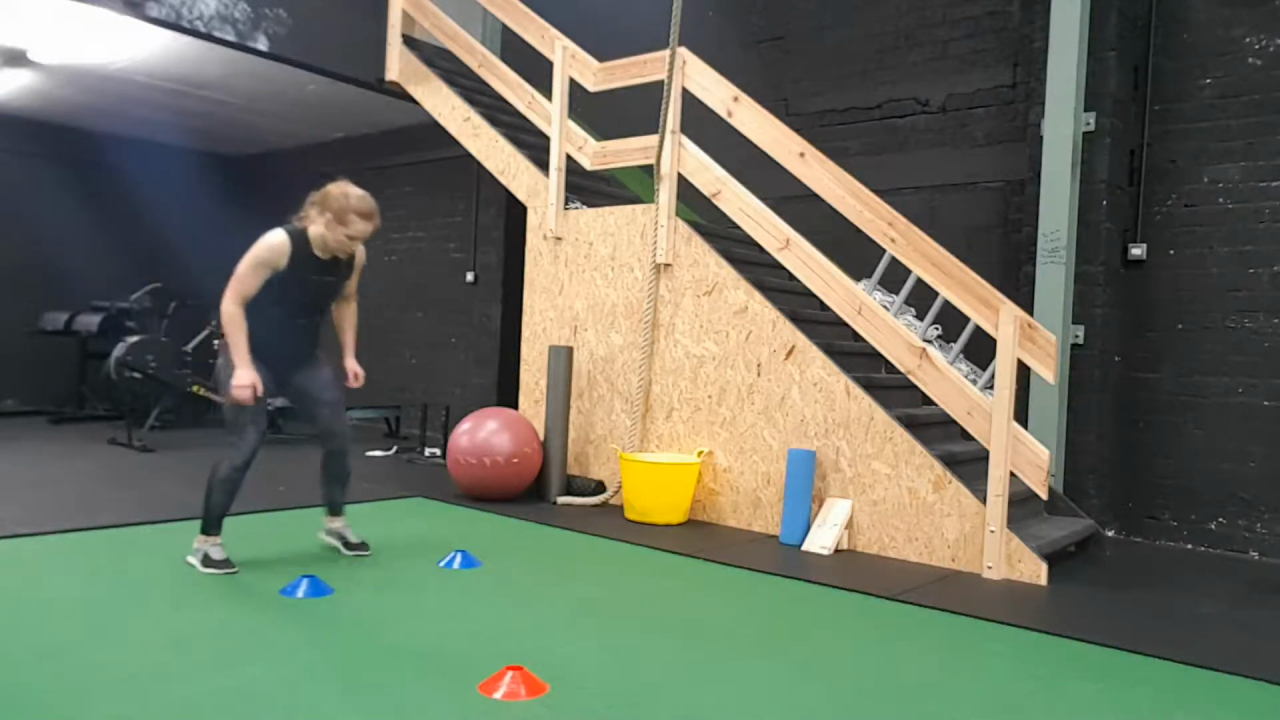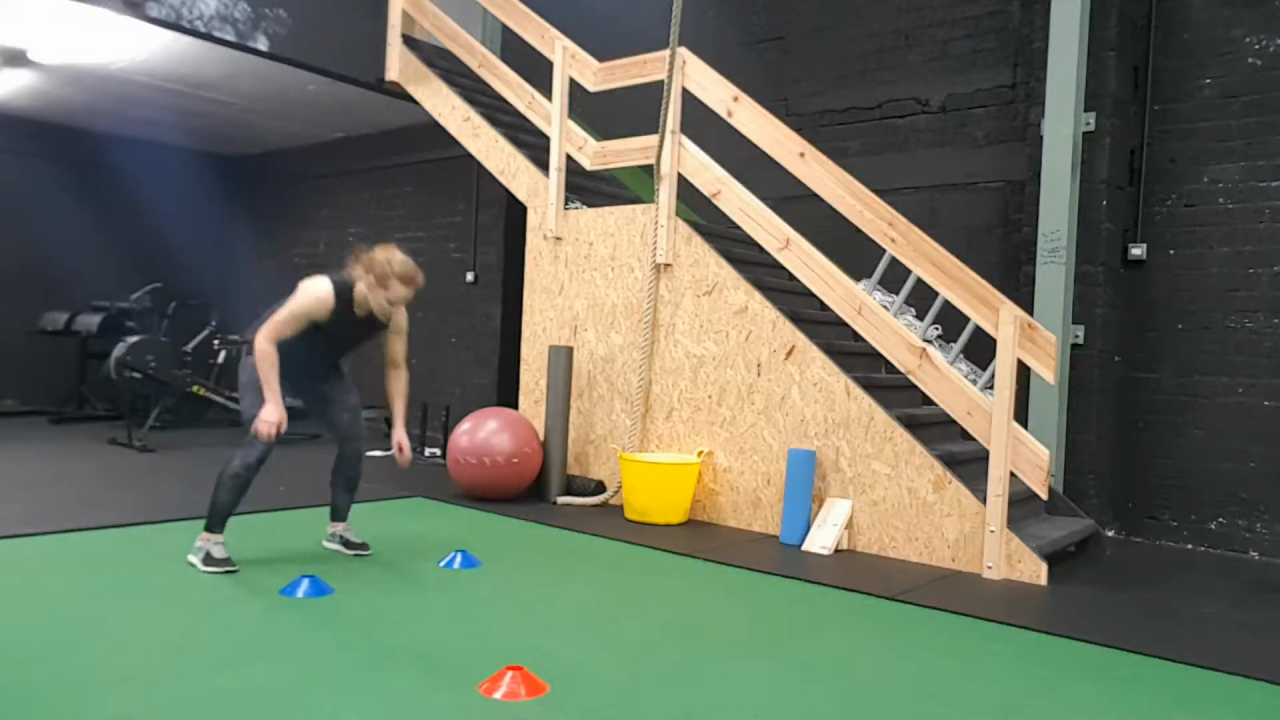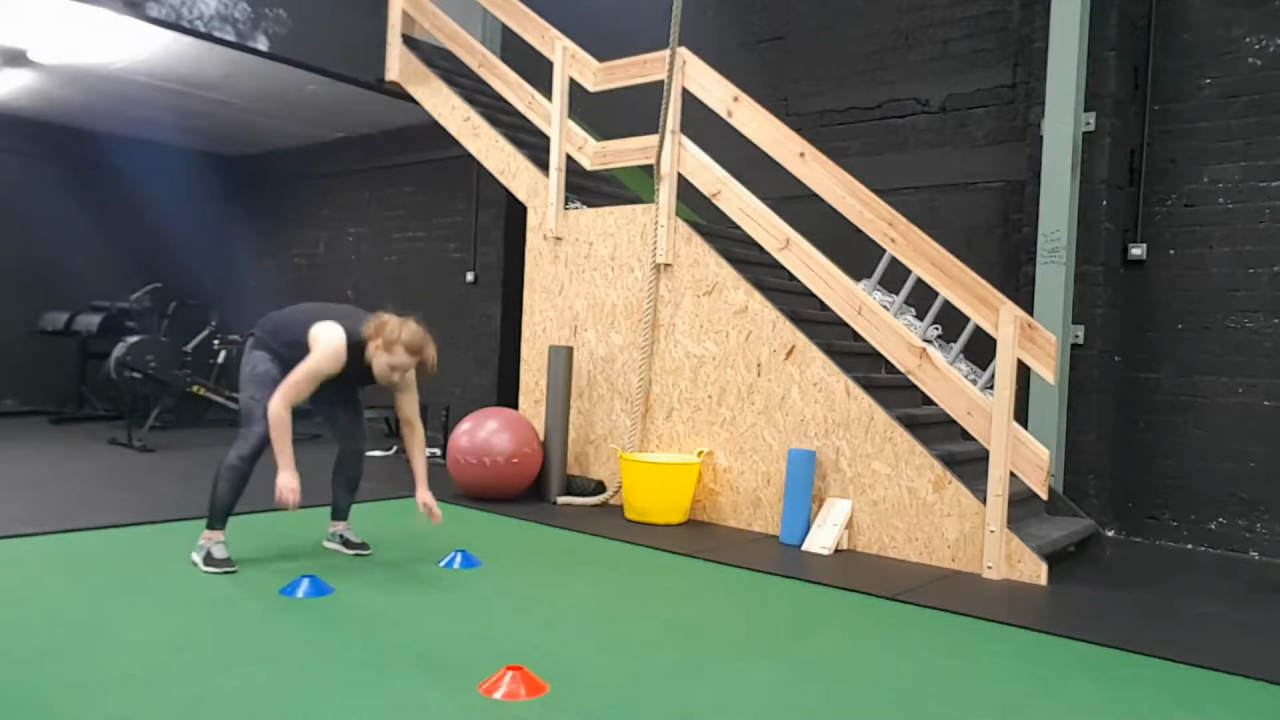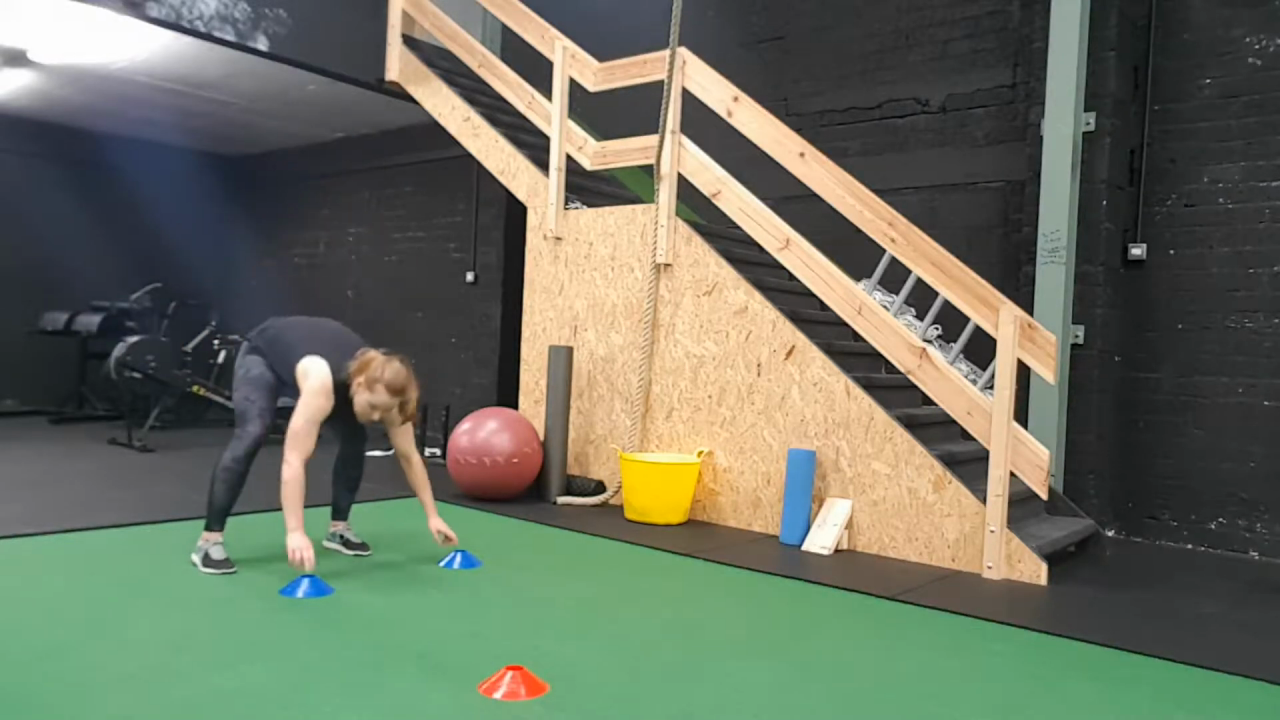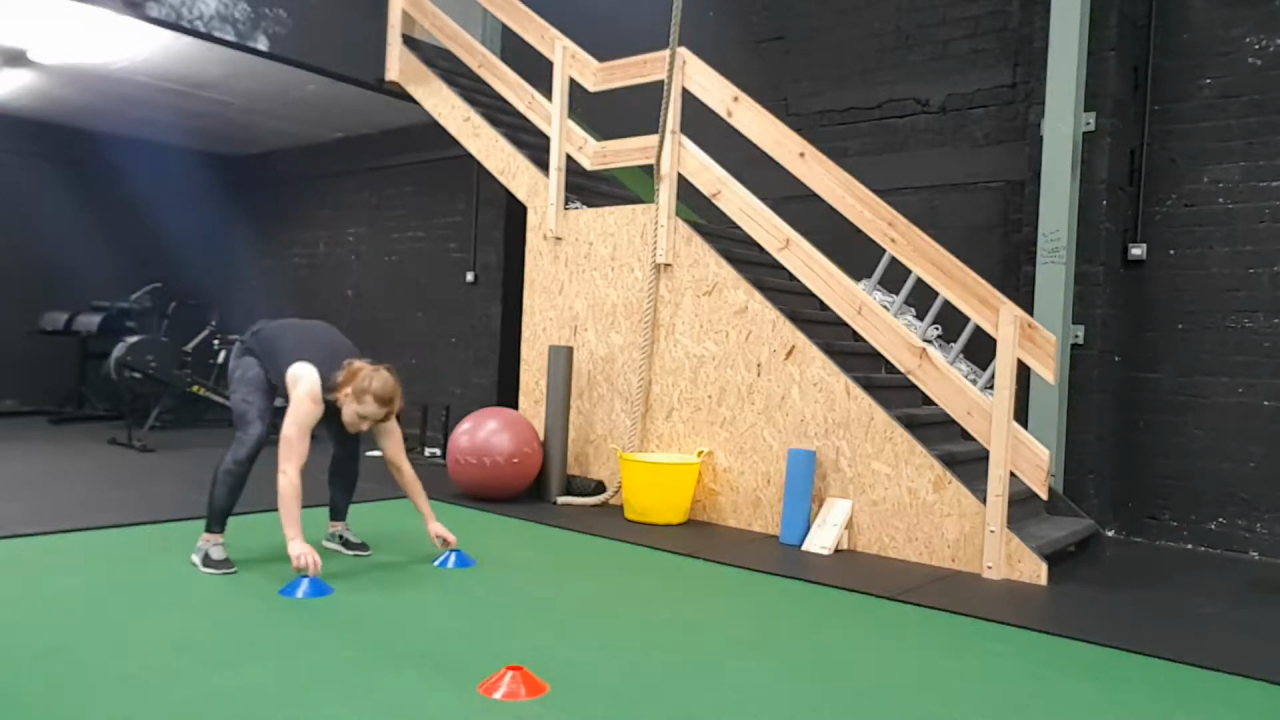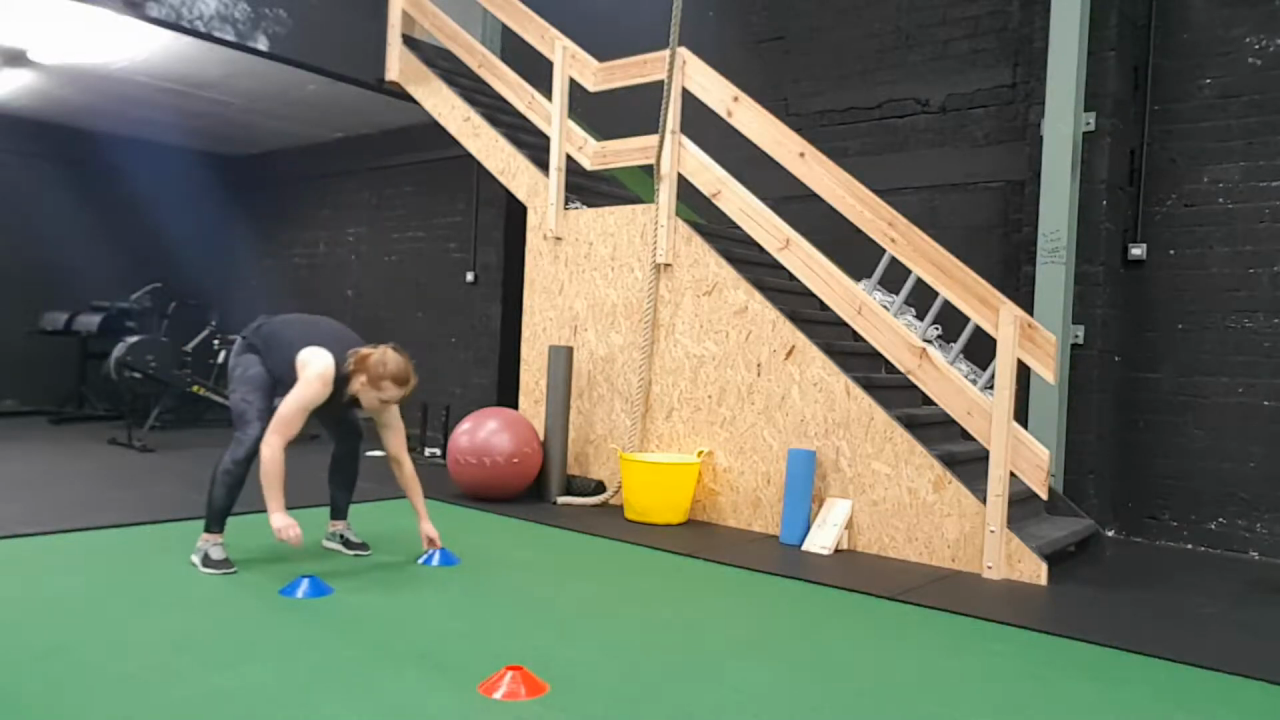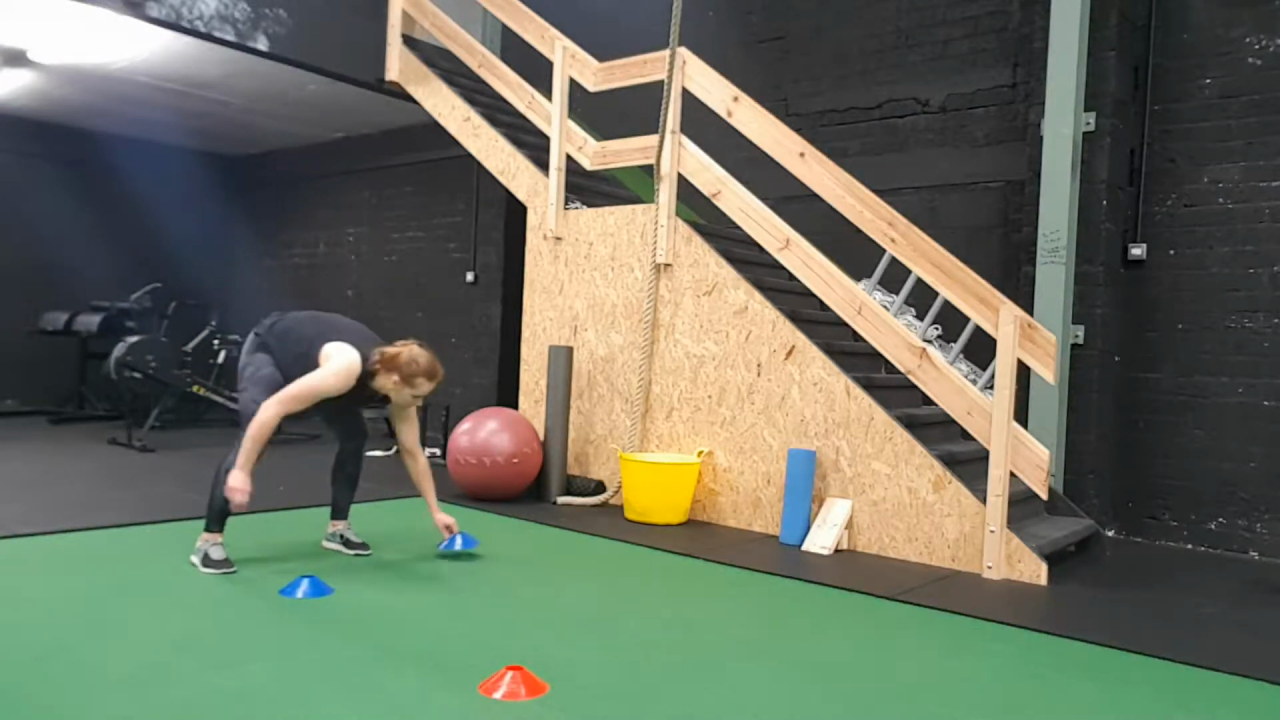
dt=0.2s
person 1, frame 1
left shoulder: (355, 255)
right shoulder: (279, 244)
right elbow: (231, 301)
left wrist: (349, 355)
right wrist: (242, 366)
left hip: (303, 360)
right hip: (252, 354)
left knee: (337, 434)
right knee: (244, 444)
left ankle: (336, 523)
right ankle: (206, 542)
person 1, frame 2
left shoulder: (392, 312)
right shoulder: (322, 294)
left elbow: (396, 365)
right elbow: (265, 339)
left wrist: (399, 426)
right wrist: (273, 402)
left hip: (321, 367)
right hip: (270, 346)
left knee: (353, 437)
right knee: (259, 444)
left ankle: (338, 528)
right ankle: (210, 539)
person 1, frame 3
left shoulder: (398, 361)
right shoulder: (335, 347)
left elbow: (412, 423)
right elbow: (279, 402)
left wrist: (421, 487)
right wrist: (287, 470)
right hip: (270, 350)
left knee: (353, 437)
right knee: (255, 436)
left ankle: (338, 528)
right ankle: (211, 539)
person 1, frame 4
left shoulder: (385, 391)
right shoulder: (324, 386)
left elbow: (409, 456)
right elbow: (293, 462)
left wrist: (432, 515)
right wrist: (295, 533)
right hip: (264, 352)
left knee: (355, 440)
right knee: (250, 435)
left ankle: (338, 528)
right ankle: (209, 540)
person 1, frame 5
left shoulder: (373, 400)
right shoulder: (311, 393)
left elbow: (399, 464)
right elbow: (288, 470)
left wrist: (431, 520)
right wrist: (295, 540)
right hip: (257, 354)
left knee: (348, 441)
right knee: (252, 438)
left ankle: (337, 529)
right ankle: (210, 541)
person 1, frame 6
left shoulder: (382, 389)
right shoulder: (320, 376)
left elbow: (399, 458)
right elbow: (272, 442)
left wrist: (423, 519)
right wrist: (277, 513)
left hip: (305, 350)
right hip: (258, 351)
left knee: (350, 437)
right knee: (250, 439)
left ankle: (338, 528)
right ankle: (208, 541)
person 1, frame 7
left shoulder: (397, 387)
right shoulder: (346, 370)
left elbow: (412, 451)
right elbow: (274, 408)
left wrist: (435, 510)
right wrist: (241, 470)
left hip: (305, 359)
right hip: (267, 349)
left knee: (355, 435)
right knee: (255, 439)
left ankle: (338, 527)
right ankle: (209, 541)
